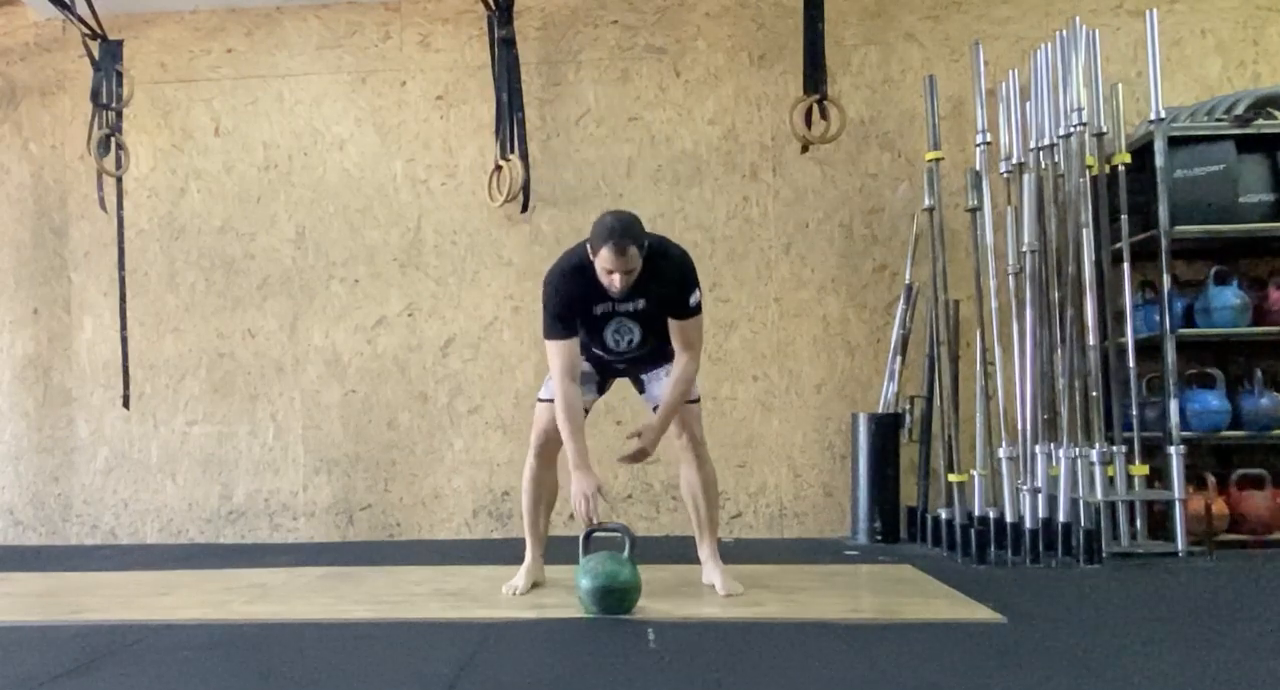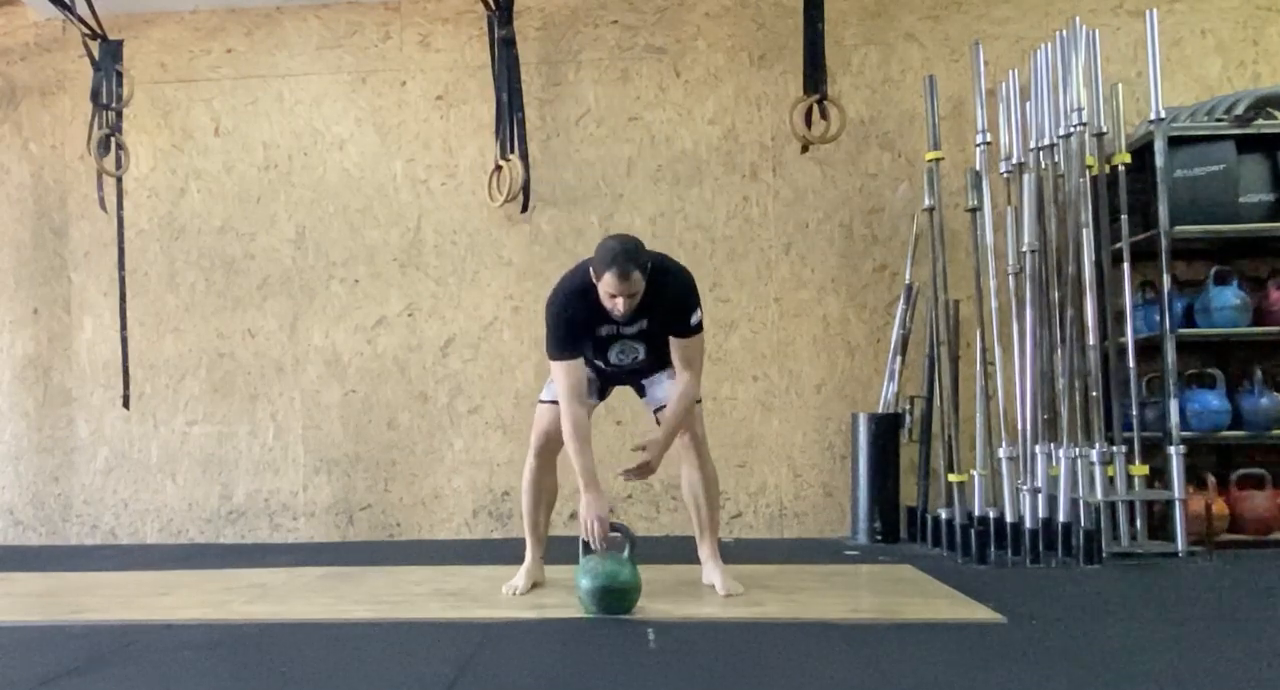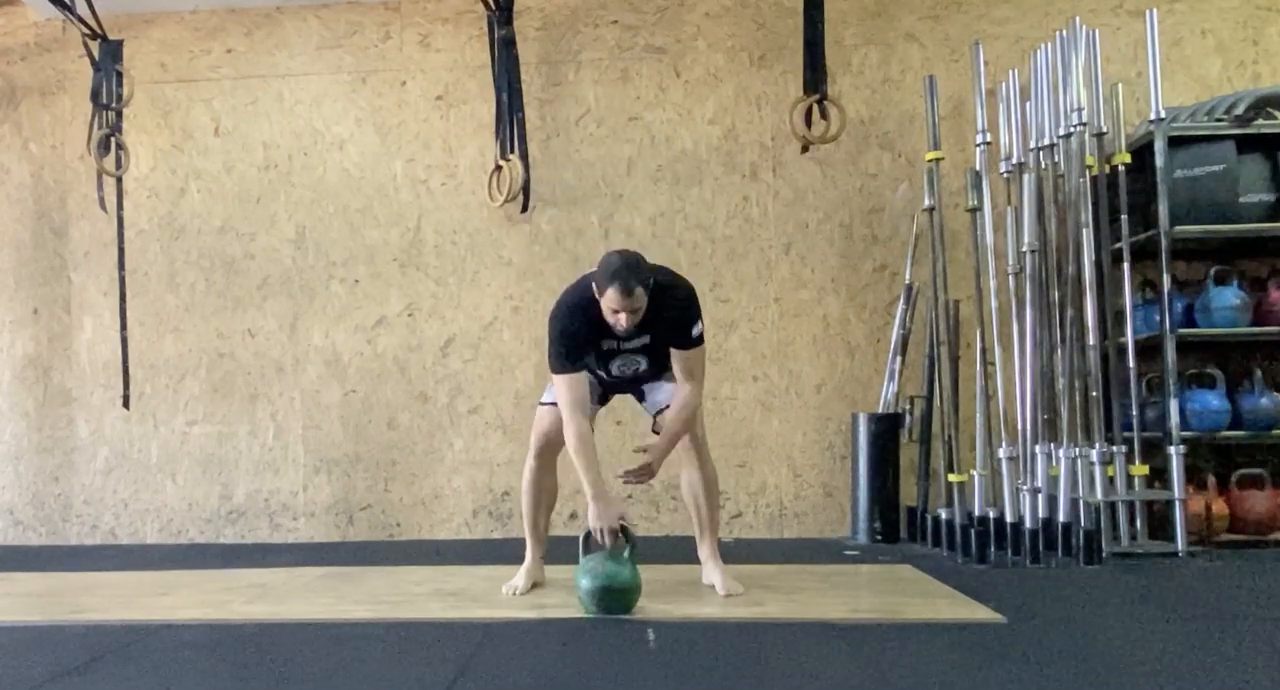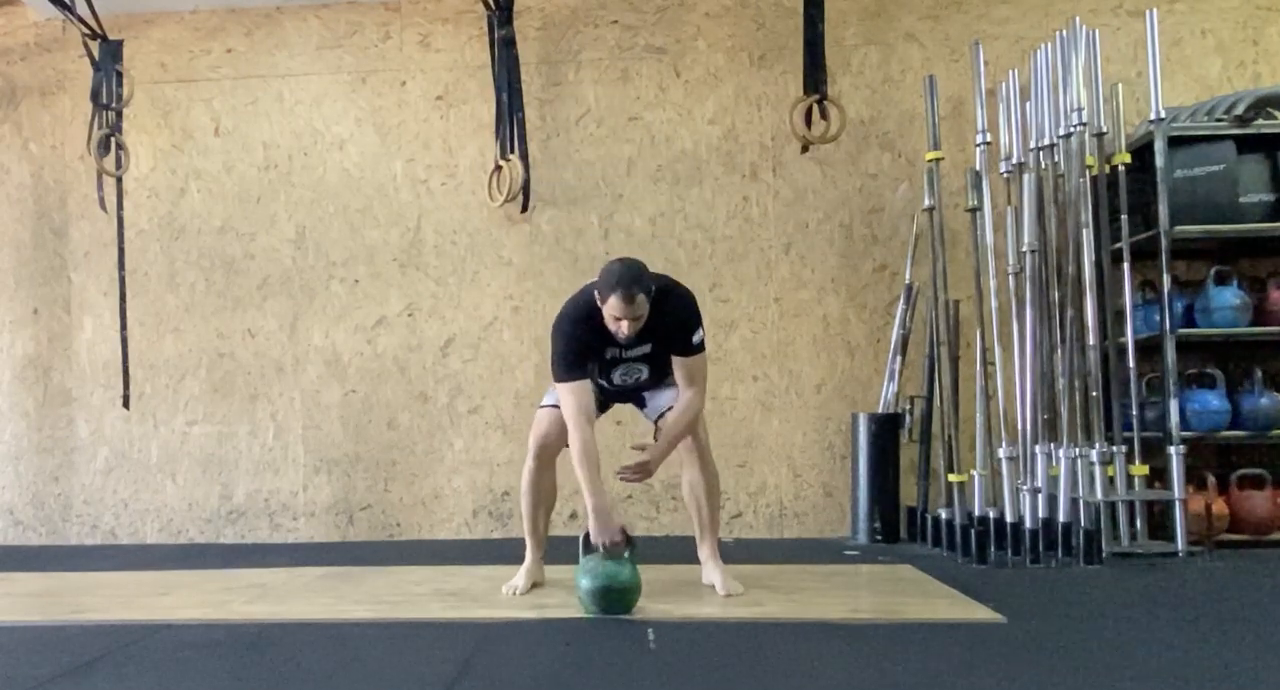
dt=0.1s
person 1, frame 1
left shoulder: (674, 264)
right shoulder: (563, 278)
left elbow: (688, 355)
right elbow: (564, 379)
left wrist: (658, 428)
right wrist: (579, 468)
left hip: (656, 354)
right hip: (587, 354)
left knee: (691, 436)
right knee: (542, 440)
left ankle: (711, 561)
right ankle: (532, 562)
person 1, frame 2
left shoulder: (675, 283)
right shoulder: (567, 298)
left elbow: (689, 373)
right elbow: (572, 401)
left wrist: (661, 443)
right wrist: (590, 491)
left hip: (657, 362)
right hip: (589, 362)
left knee: (693, 439)
right knee: (542, 441)
left ankle: (711, 562)
right ankle: (532, 562)
person 1, frame 3
left shoulder: (677, 296)
right shoulder: (569, 312)
left elbow: (691, 385)
right elbow: (574, 415)
left wrist: (660, 452)
right wrist: (598, 497)
left hip: (657, 368)
right hip: (590, 371)
left knee: (694, 439)
right knee: (542, 443)
left ankle: (711, 561)
right ankle: (533, 562)
person 1, frame 4
left shoulder: (677, 304)
right shoulder: (573, 321)
left elbow: (693, 391)
right elbow: (578, 424)
left wrist: (659, 452)
right wrist: (597, 508)
left hip: (658, 375)
right hip: (592, 378)
left knee: (696, 440)
right knee: (541, 445)
left ankle: (711, 562)
right ankle: (532, 562)
